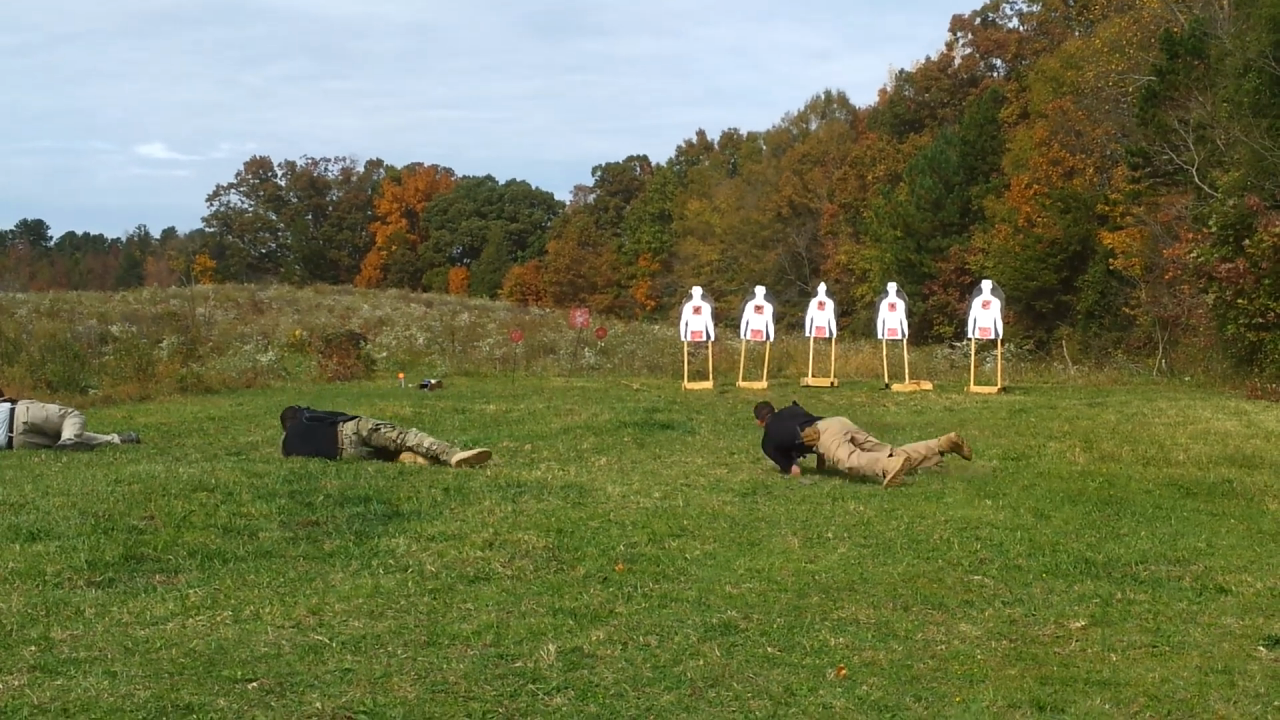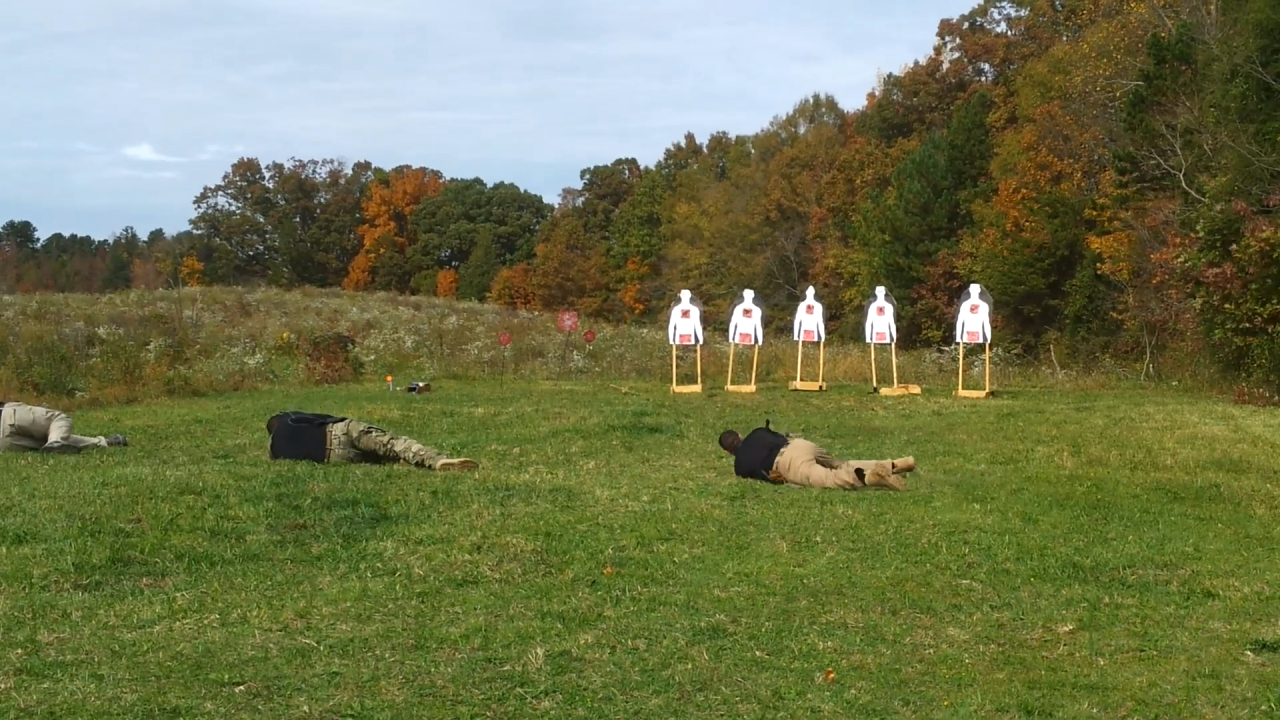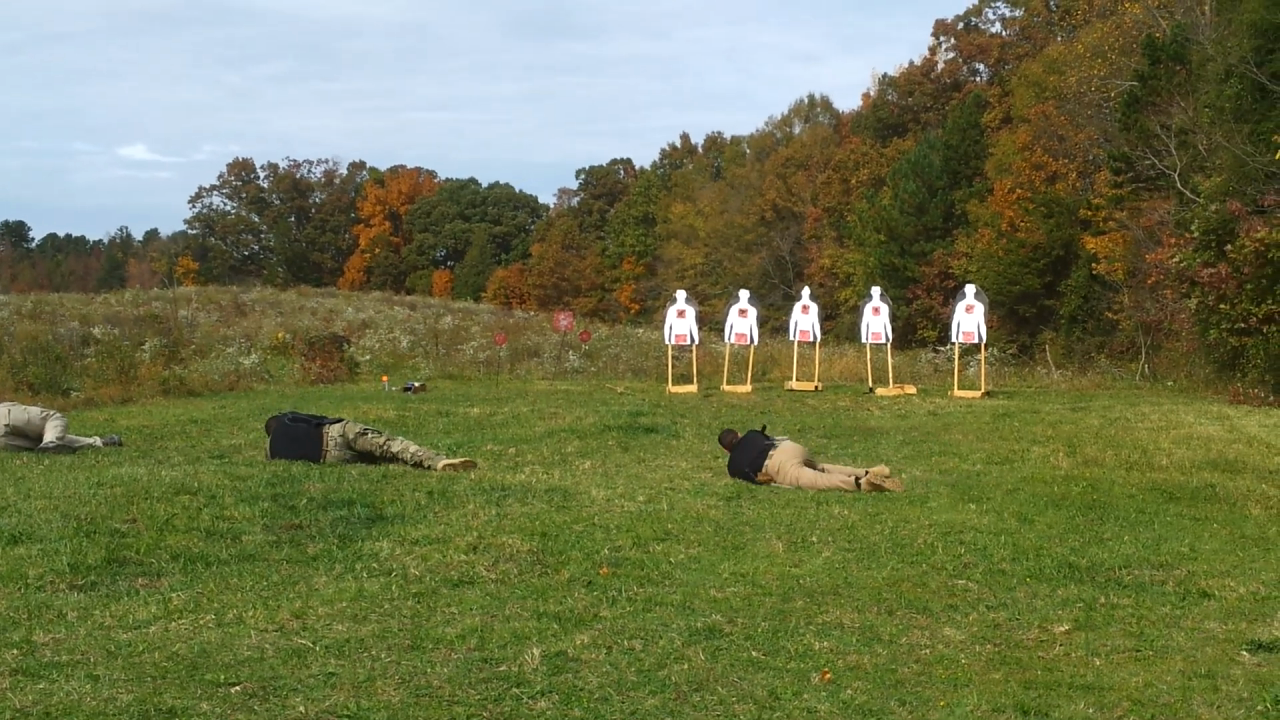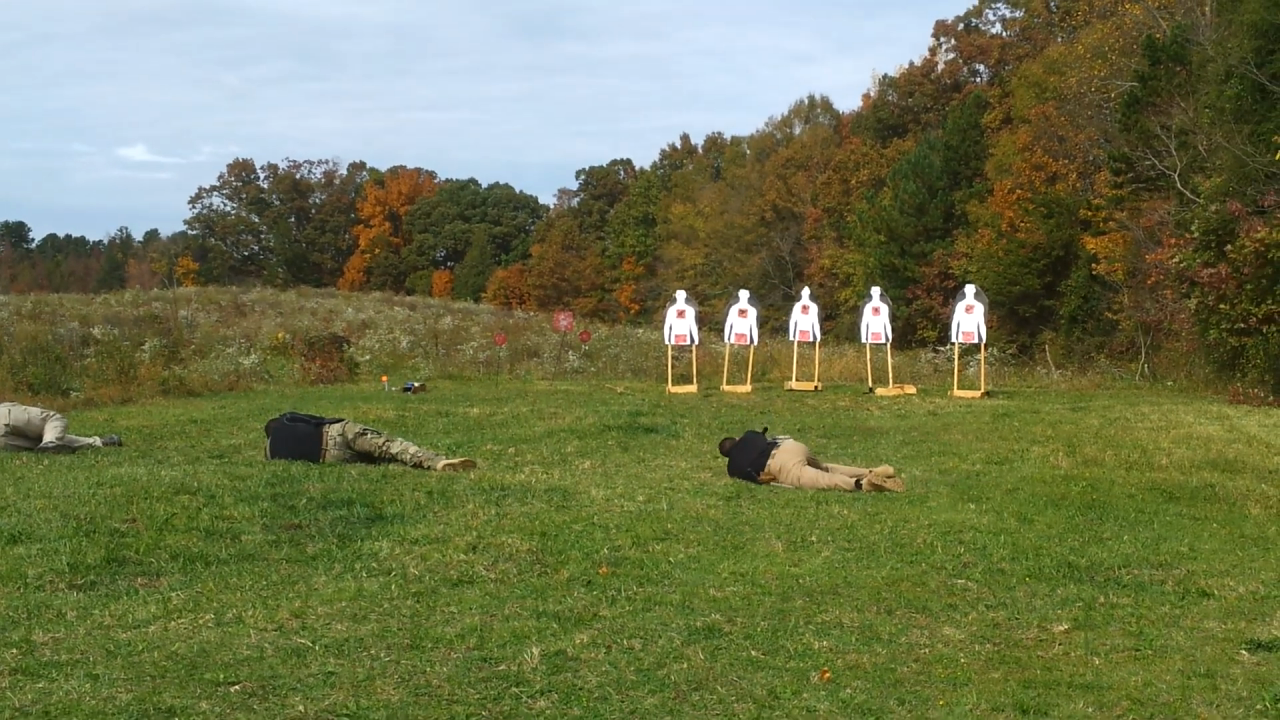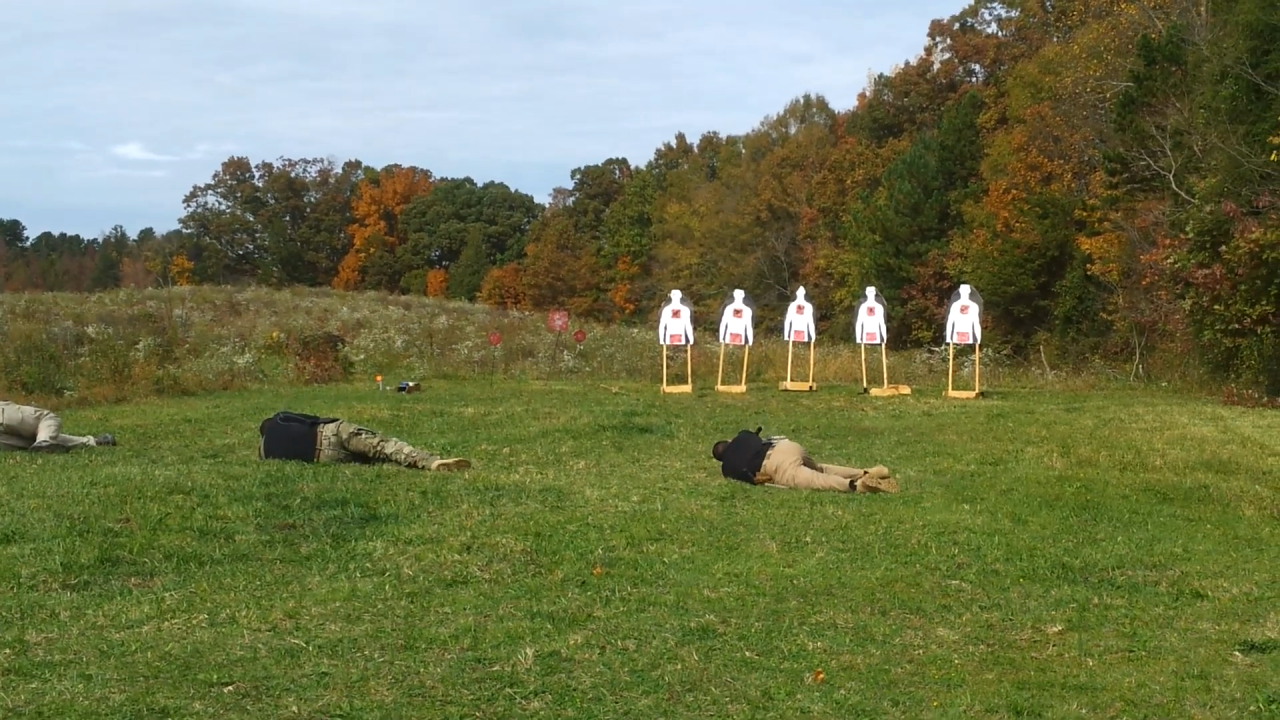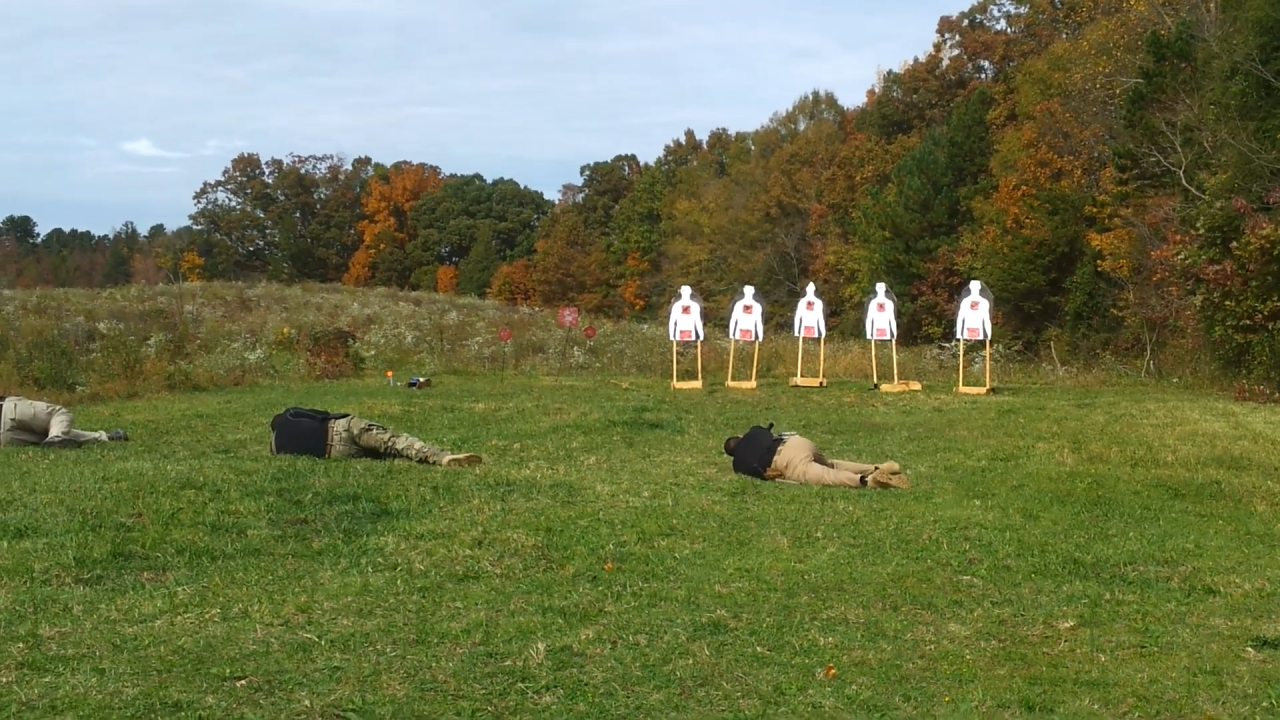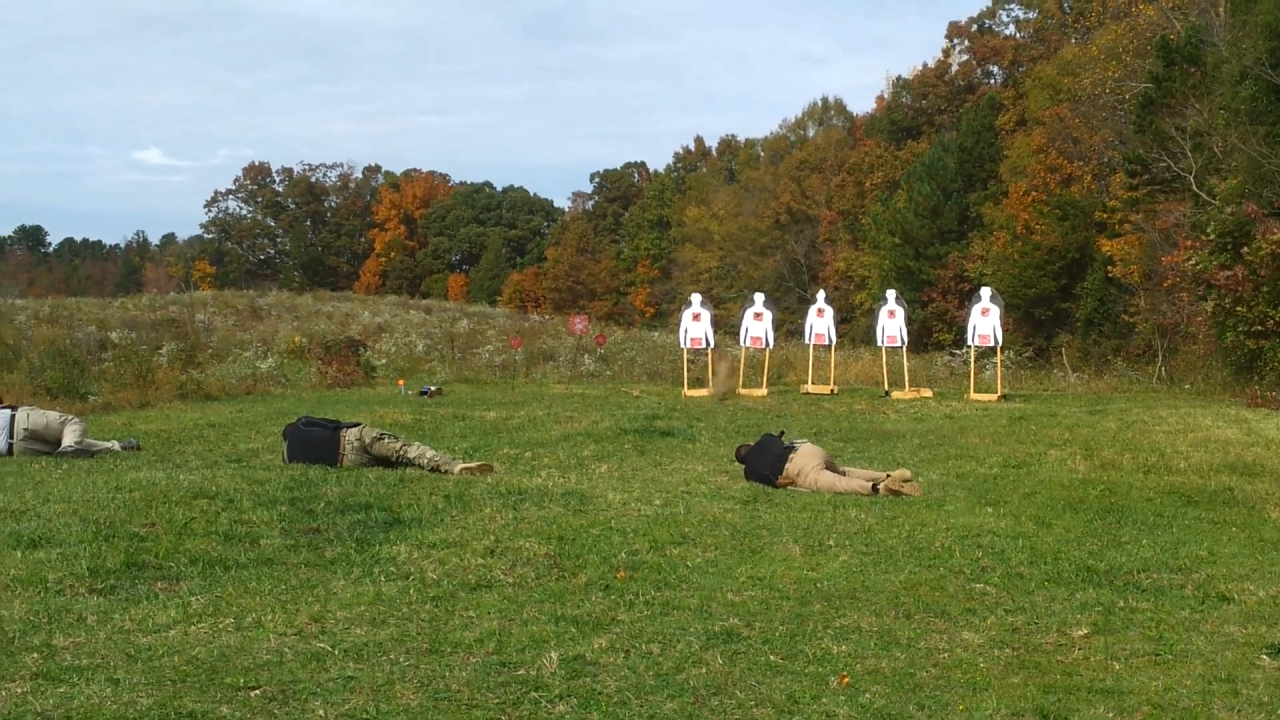
dt=0.2s
person 1, frame 1
left shoulder: (285, 446)
right shoulder: (304, 418)
right elbow: (341, 416)
left hip: (342, 455)
right hip: (350, 432)
right knee: (407, 437)
right ankle: (453, 455)
person 1, frame 2
left shoulder: (273, 450)
right shoulder: (289, 421)
right elbow: (324, 418)
left hip: (333, 457)
right hip: (339, 432)
left knee: (379, 456)
right knee: (394, 443)
right ankle: (435, 460)
person 1, frame 3
left shoulder: (271, 451)
right shoulder: (286, 421)
right elbow: (321, 420)
left hip: (327, 458)
right hip: (334, 434)
left knee: (380, 456)
right knee: (390, 444)
right ankle: (437, 461)
person 1, frame 4
left shoulder: (271, 451)
right shoulder: (287, 421)
right elbow: (320, 421)
left hip: (326, 458)
right hip: (335, 433)
right knee: (389, 446)
right ankle: (437, 462)
person 1, frame 5
left shoulder: (265, 450)
right shoulder: (281, 420)
right elbow: (314, 420)
left hip: (321, 457)
right hip: (329, 432)
right knee: (382, 446)
right ankle: (431, 462)
person 1, frame 6
left shoulder: (277, 445)
right shoulder: (291, 416)
right elbow: (323, 415)
left hip: (332, 449)
right hip: (340, 427)
right knee: (394, 441)
right ankle: (442, 457)
person 1, frame 7
left shoulder: (289, 454)
right shoulder: (302, 426)
right elbow: (336, 424)
left hip: (344, 456)
right knee: (405, 450)
right ankle: (453, 466)
person 2, frame 1
left shoulder: (769, 441)
right shoulder: (790, 411)
left elbow: (794, 471)
left wrist: (790, 465)
right wrist: (821, 466)
left hip: (828, 432)
right hip: (838, 424)
left knee: (852, 461)
right knee: (890, 453)
left ankle: (891, 467)
right ankle: (944, 443)
person 2, frame 2
left shoulder: (740, 465)
right shoulder: (757, 434)
left hip: (789, 461)
right hip: (804, 445)
left knee: (830, 478)
right knee: (844, 466)
left ankle: (867, 476)
right ankle: (895, 465)
person 2, frame 3
left shoulder: (733, 465)
right shoulder: (752, 435)
left hip: (778, 465)
right hip: (793, 448)
left knee: (820, 481)
right knee: (821, 469)
left ankle: (863, 482)
right ankle: (868, 473)
person 2, frame 4
left shoulder: (732, 466)
right shoulder: (749, 436)
left hip: (779, 464)
right hip: (794, 447)
left knee: (822, 480)
right knee: (824, 469)
left ankle: (864, 484)
right ankle: (872, 473)
person 2, frame 5
left shoulder: (727, 467)
right shoulder: (743, 436)
left wrist: (756, 476)
left hip: (775, 463)
right hip: (789, 446)
left knee: (817, 481)
right knee: (820, 469)
left ankle: (858, 485)
right ankle: (866, 474)
person 2, frame 6
left shoulder: (738, 462)
right shoulder: (754, 432)
left elbow: (754, 471)
left wrist: (767, 472)
left hip: (786, 459)
right hip: (799, 442)
left knee: (826, 476)
right knee: (830, 465)
left ankle: (868, 480)
right ankle: (877, 469)
person 2, frame 7
left shoulder: (749, 470)
right shoulder: (765, 440)
left elbow: (765, 479)
left wrist: (778, 479)
left hip: (797, 466)
right hip: (811, 450)
left knee: (838, 484)
right knee: (842, 473)
left ankle: (879, 488)
right ankle: (889, 477)
